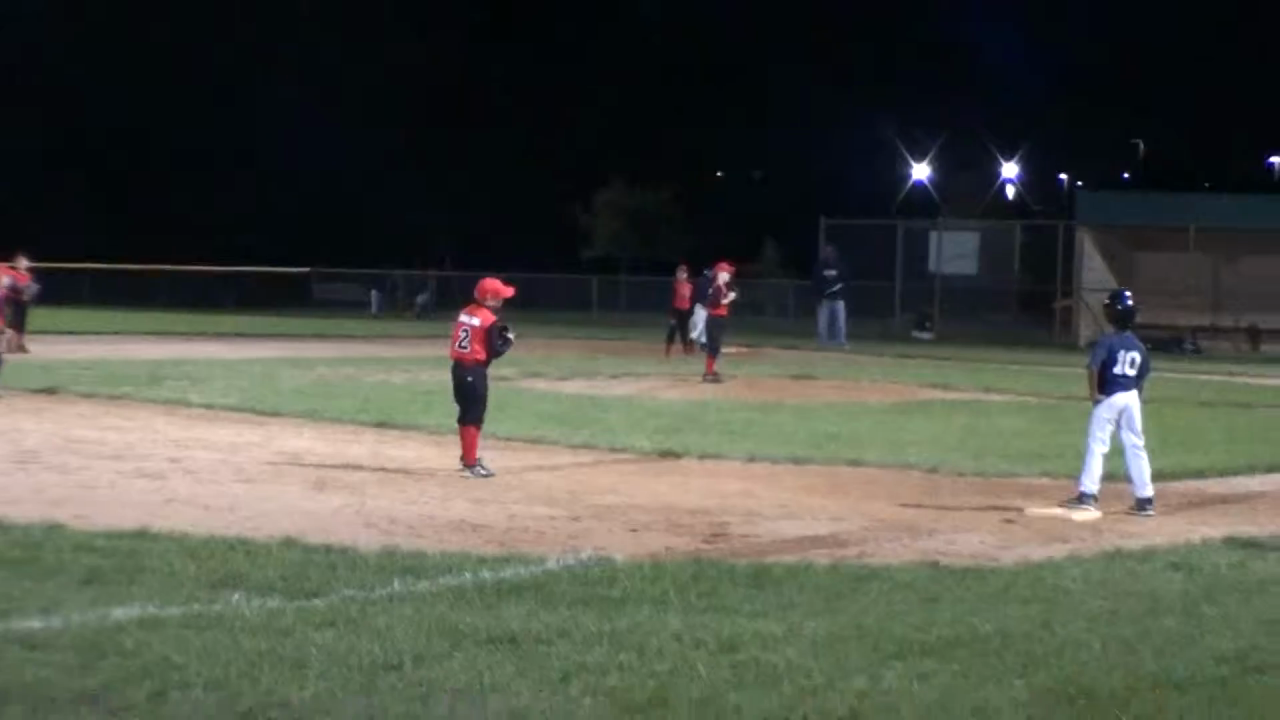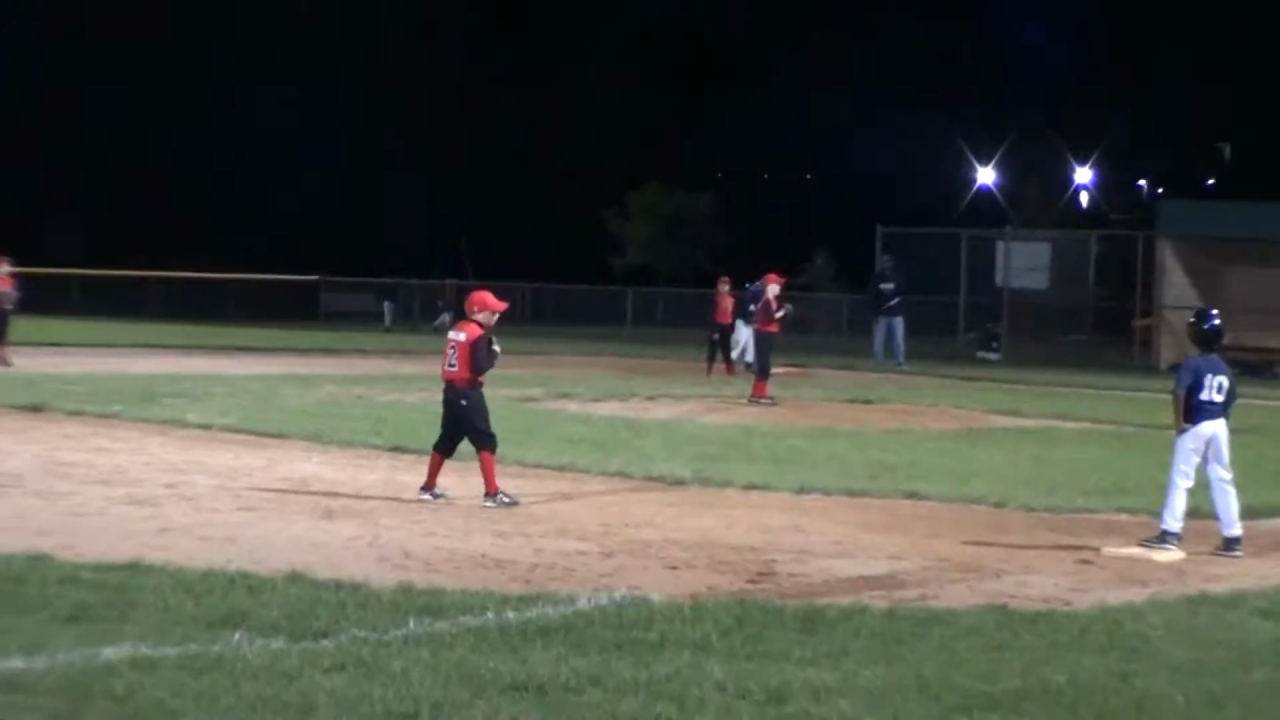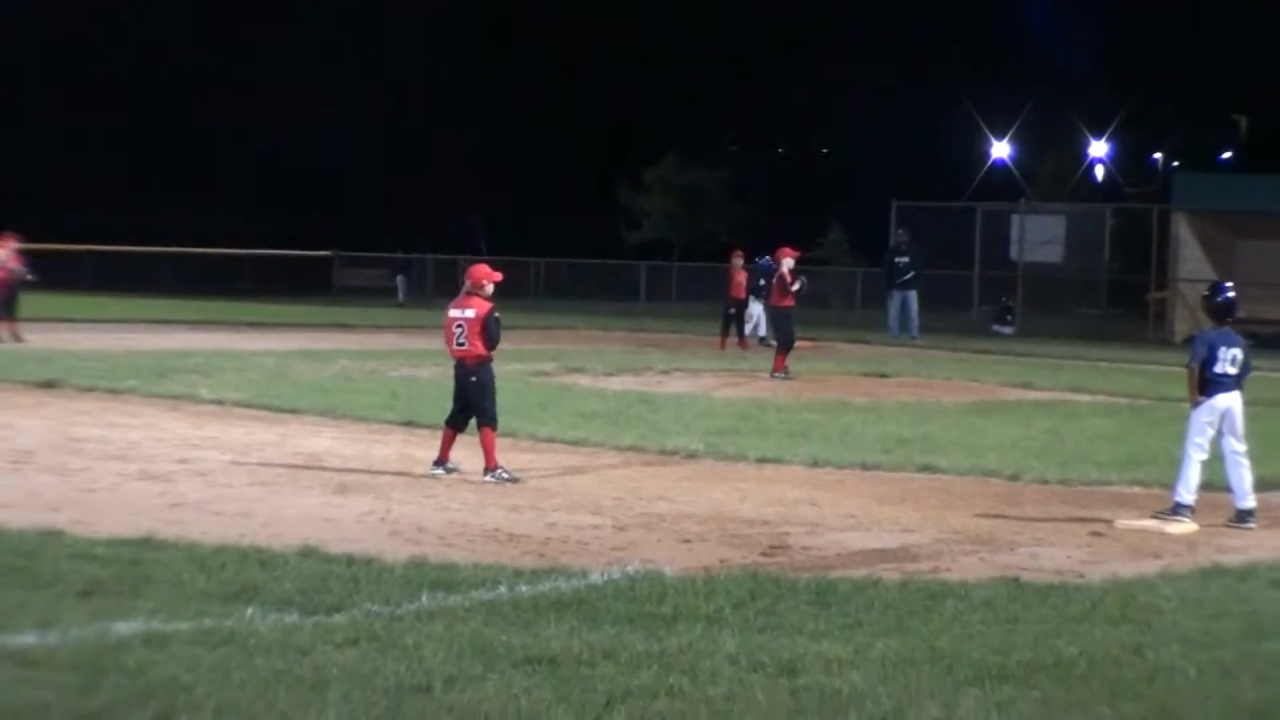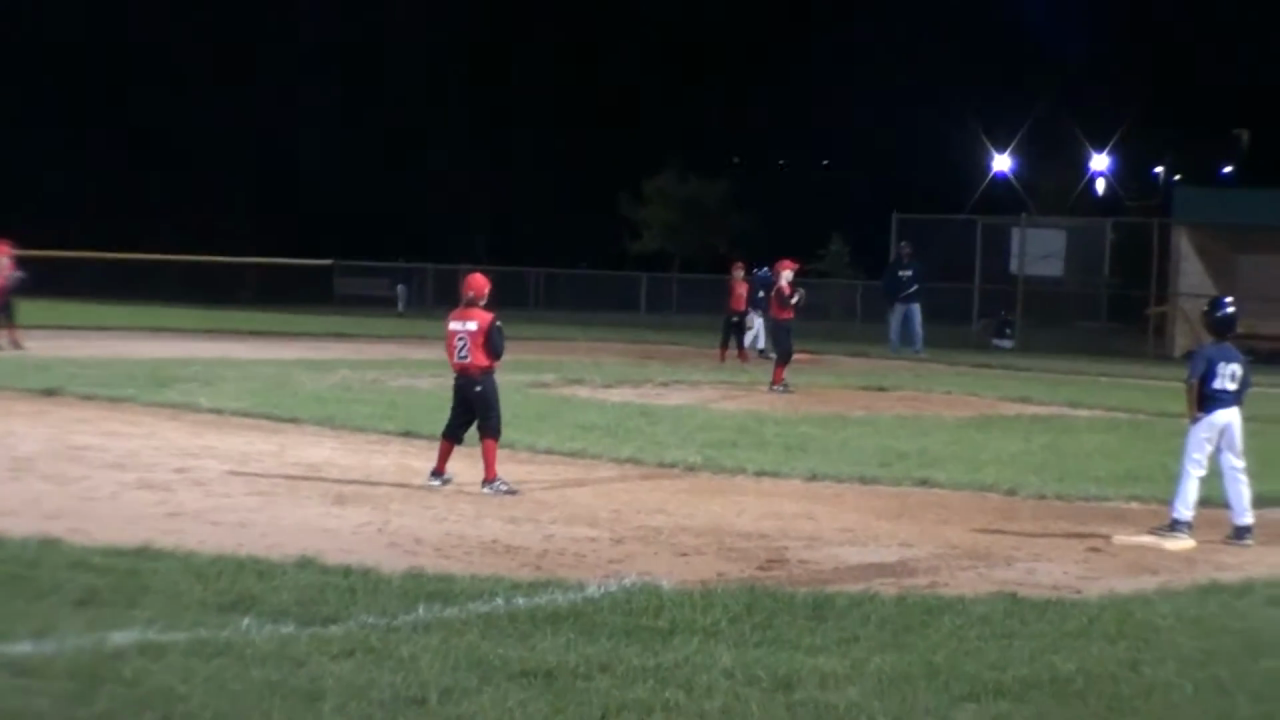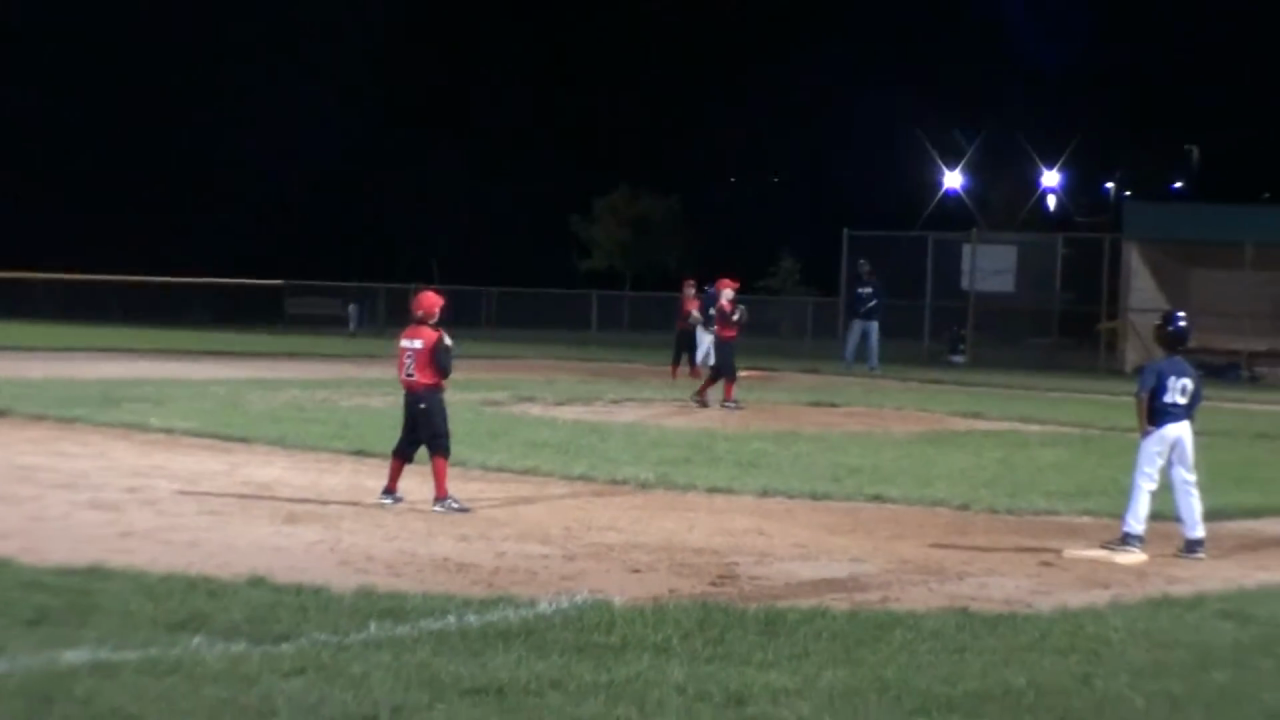
dt=0.3s
person 1, frame 1
left shoulder: (1107, 341)
right shoulder: (1139, 346)
left elbow: (1093, 368)
right elbow: (1142, 378)
left wrist: (1094, 393)
right wrist: (1134, 399)
left hip: (1109, 398)
right hip: (1131, 398)
left knee: (1097, 446)
right knee: (1136, 447)
left ankle: (1088, 495)
right ankle: (1145, 499)
person 1, frame 2
left shoulder: (1192, 364)
right shoulder: (1225, 369)
left elbow: (1179, 393)
right elbow: (1228, 404)
left wrist: (1179, 422)
right wrist: (1217, 425)
left hip: (1196, 427)
right hip: (1219, 427)
left knee: (1181, 479)
right knee: (1223, 481)
left ankle: (1170, 533)
right ankle: (1233, 538)
person 1, frame 3
left shoulder: (1206, 337)
right shoulder: (1239, 342)
left elbow: (1193, 366)
right elbow: (1242, 376)
left wrist: (1194, 395)
right wrist: (1231, 395)
left hip: (1210, 400)
right hip: (1233, 399)
left knee: (1194, 451)
right knee: (1237, 454)
left ankle: (1183, 506)
right ankle: (1246, 510)
person 1, frame 4
left shoulder: (1204, 353)
right shoulder: (1238, 357)
left elbow: (1192, 382)
right elbow: (1241, 391)
left wrist: (1191, 411)
right wrist: (1229, 411)
left hip: (1208, 415)
right hip: (1232, 415)
left knee: (1192, 468)
right knee: (1235, 471)
left ankle: (1180, 522)
right ankle: (1243, 527)
person 1, frame 5
left shoulder: (1156, 367)
right shoulder: (1190, 372)
left elbow: (1142, 396)
right elbow: (1193, 406)
left wrist: (1143, 426)
right wrist: (1181, 426)
left hip: (1159, 430)
right hip: (1183, 429)
left knee: (1144, 482)
right knee: (1187, 484)
left ankle: (1133, 536)
right ankle: (1195, 540)
person 2, frame 1
left shoulder: (464, 313)
right shoulder: (490, 320)
right elbow: (494, 353)
right wrist: (508, 341)
left hip: (458, 367)
right hip: (474, 370)
left knee: (469, 412)
right knee: (472, 415)
left ankle: (468, 455)
right ankle: (470, 464)
person 2, frame 2
left shoulder: (456, 330)
right shoulder: (478, 335)
right elbow: (479, 369)
right wrist: (494, 353)
left hip: (451, 390)
right hip: (468, 392)
left knee: (447, 439)
right knee: (485, 440)
left ankle: (429, 487)
right ankle: (492, 493)
person 2, frame 3
left shoulder: (454, 306)
right shoulder: (486, 308)
left elbow: (449, 340)
right elbow: (492, 343)
right wrist: (496, 320)
left hip: (461, 366)
right hip: (479, 368)
left knee: (458, 414)
right knee: (487, 417)
left ankle: (441, 462)
right ankle: (491, 469)
person 2, frame 4
left shoulder: (453, 318)
right shoulder: (487, 319)
left elbow: (450, 349)
right elbow: (497, 353)
right wrist: (498, 330)
left hip: (461, 379)
right hip: (481, 380)
left knee: (455, 425)
right knee: (490, 428)
left ankle: (438, 473)
right ankle: (490, 480)
person 2, frame 5
left shoulder: (406, 335)
right shoulder: (435, 337)
right elbow: (444, 372)
right wrist: (447, 347)
left hip: (410, 396)
right hip: (429, 397)
left knee: (406, 443)
right knee: (439, 445)
left ankle: (389, 491)
right ankle: (441, 498)
